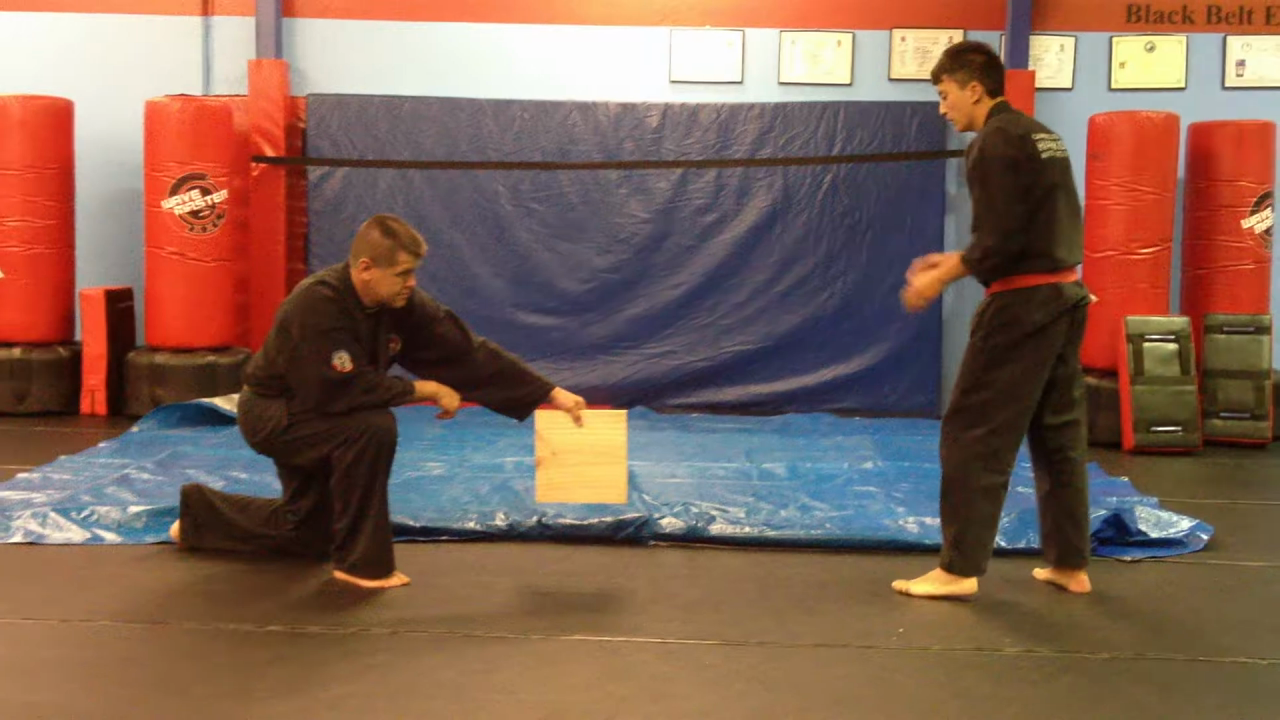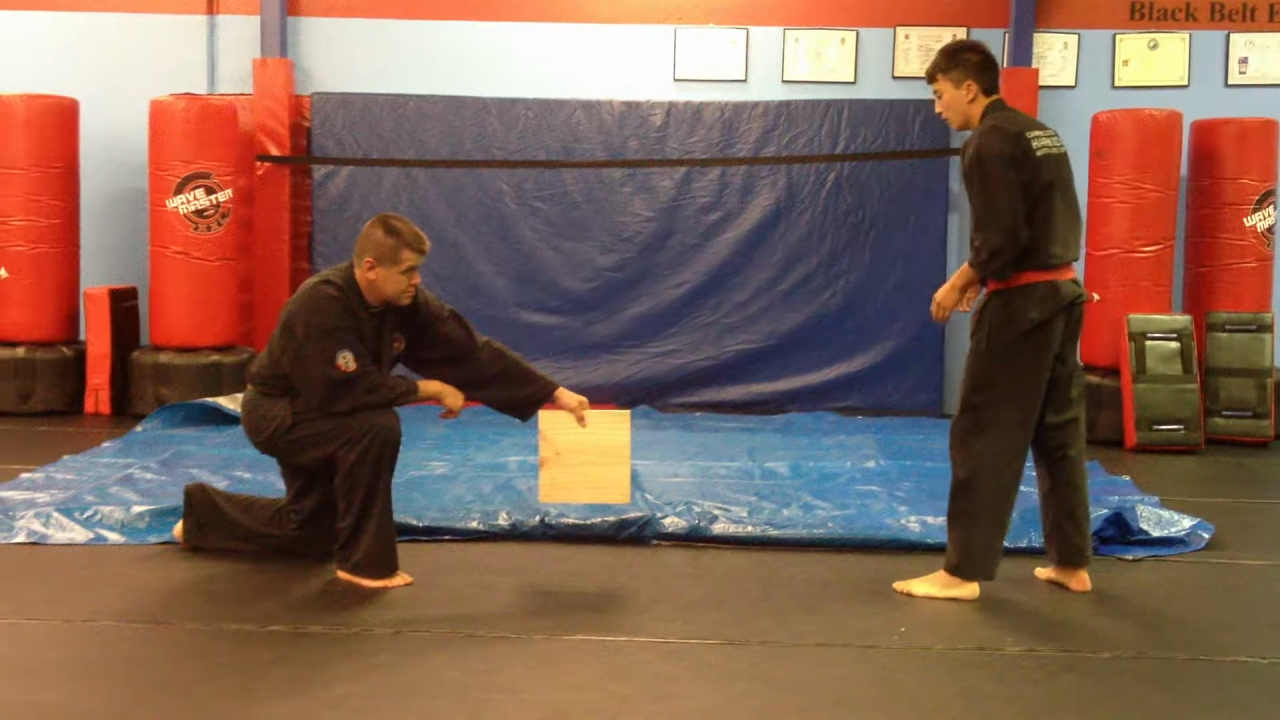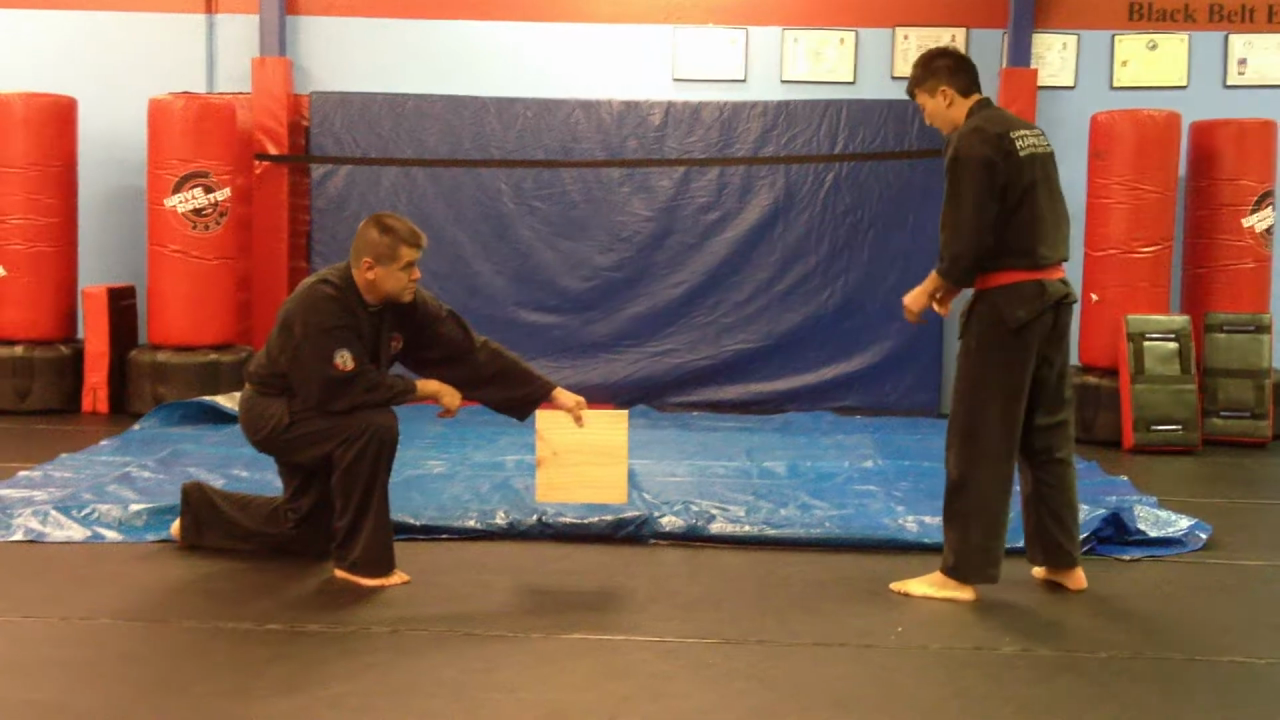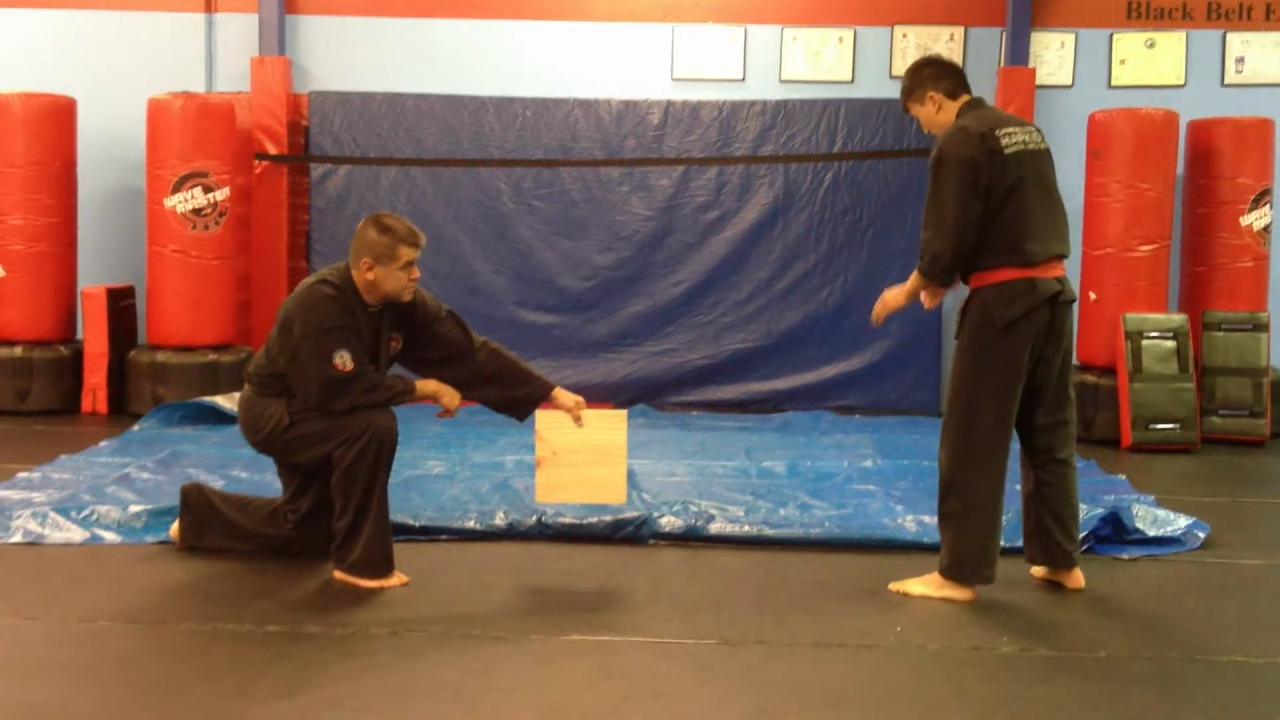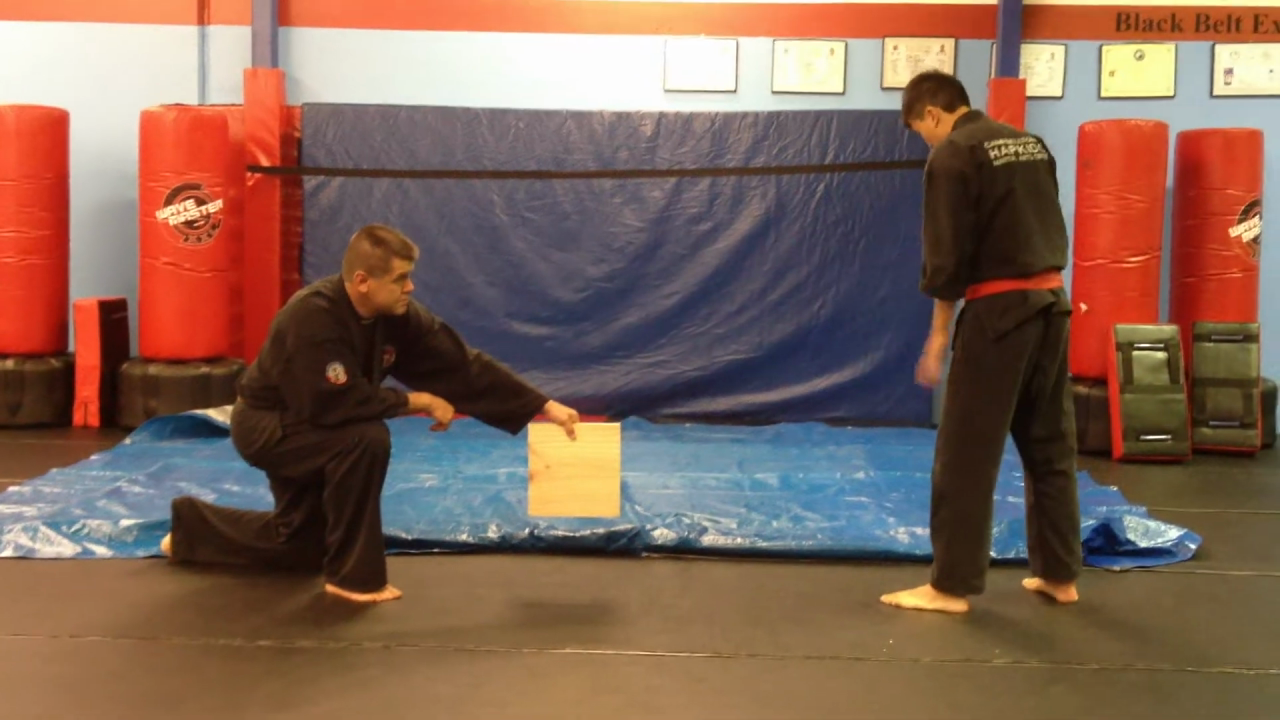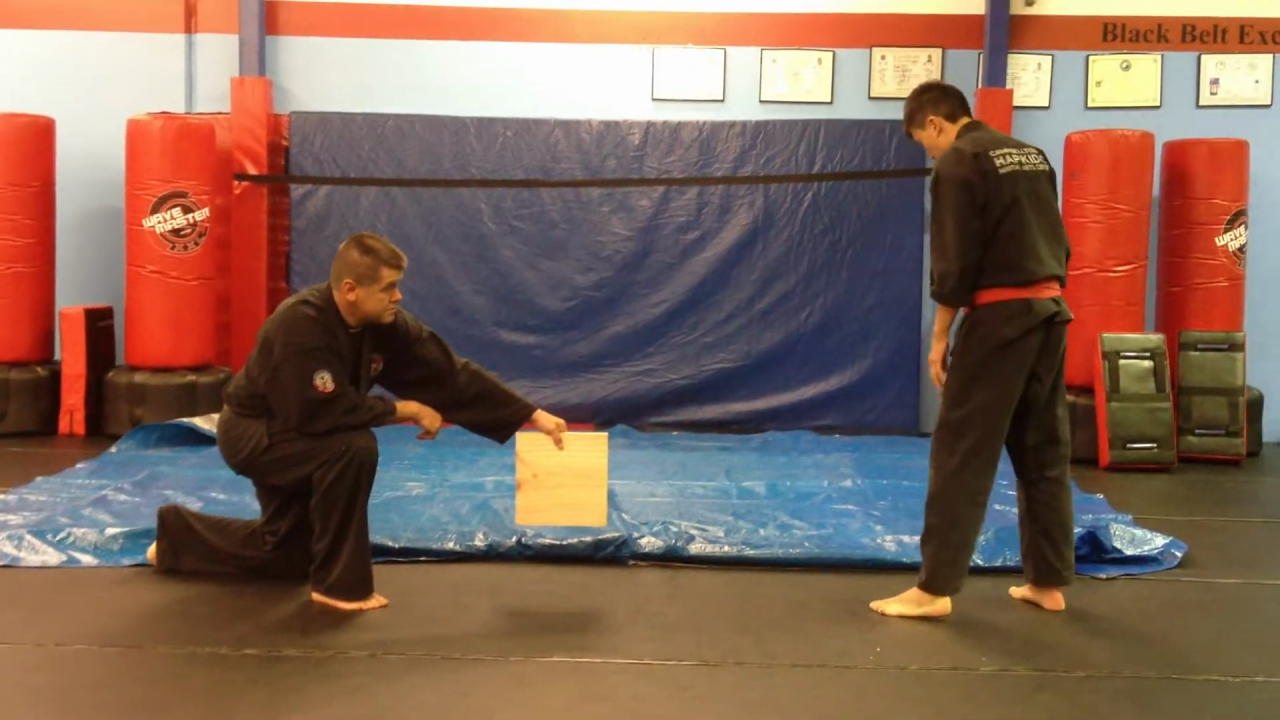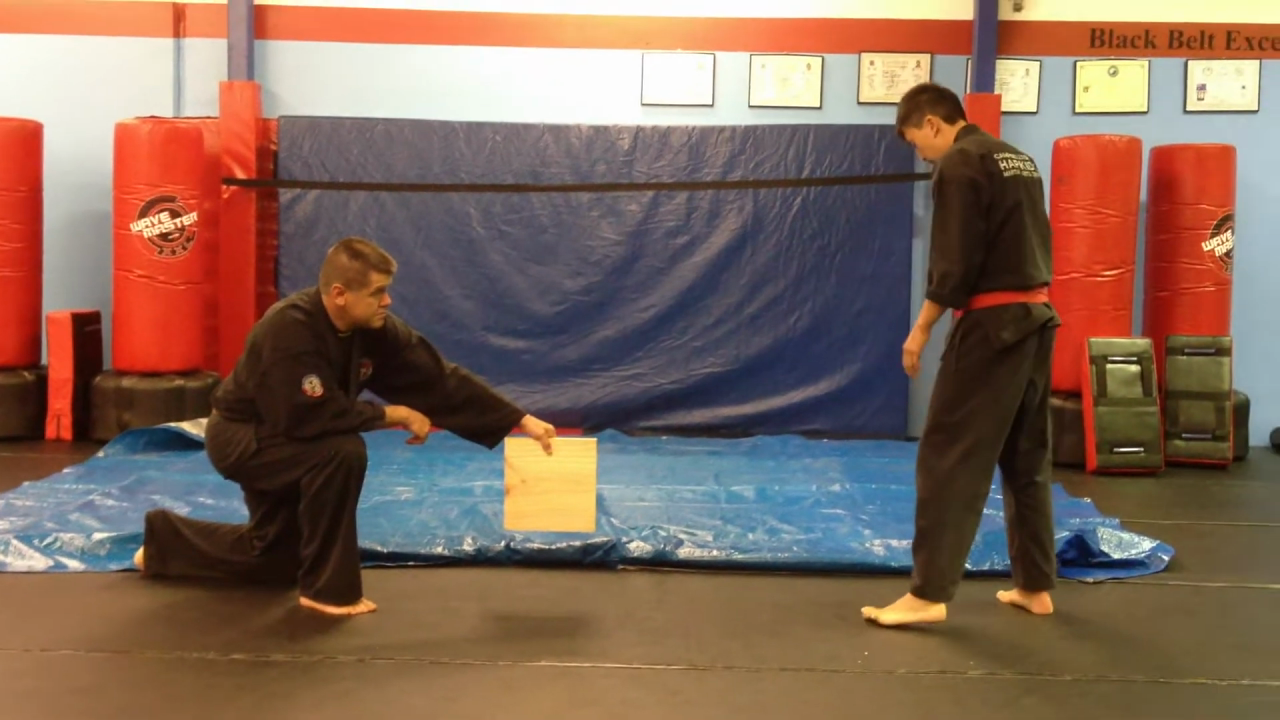
dt=0.2s
person 1, frame 1
left shoulder: (995, 144)
right shoulder: (1041, 136)
left elbow: (998, 242)
left wrist: (942, 278)
right wrist: (954, 259)
left hip: (1024, 303)
right hip: (1064, 295)
left knee: (974, 431)
right knee: (1060, 435)
left ankle: (960, 567)
right ankle: (1070, 564)
person 1, frame 2
left shoulder: (989, 142)
right shoulder: (1039, 133)
left elbow: (1001, 241)
left wrist: (958, 283)
right wrist: (976, 278)
left hip: (1022, 301)
right hip: (1062, 293)
left knee: (983, 435)
right knee: (1059, 433)
left ankle: (964, 571)
right ankle: (1071, 562)
person 1, frame 3
left shoulder: (972, 144)
right shoulder: (1028, 133)
left elbow: (966, 241)
left wrist: (929, 289)
right wrist: (953, 283)
left hip: (1008, 302)
right hip: (1051, 292)
left knee: (978, 440)
right knee: (1047, 434)
left ankle: (962, 573)
right ankle: (1063, 561)
person 1, frame 4
left shoulder: (958, 143)
right shoulder: (1026, 131)
left elbow: (947, 238)
left wrist: (908, 290)
right wrist: (944, 277)
left hip: (1004, 298)
right hip: (1052, 290)
left knee: (972, 438)
right knee: (1050, 432)
left ankle: (960, 573)
right ankle: (1061, 560)
person 1, frame 5
left shoulder: (952, 156)
right shoulder: (1031, 144)
left elbow: (947, 254)
right elbow: (1050, 231)
left wrist: (939, 333)
left hip: (999, 309)
right hip: (1050, 302)
left knee: (965, 450)
right knee: (1050, 444)
left ankle: (952, 584)
right ankle: (1059, 573)
person 1, frame 6
left shoulder: (957, 164)
right shoulder: (1032, 155)
left elbow: (953, 264)
right elbow: (1057, 244)
left wrist: (940, 337)
left hip: (1000, 316)
right hip: (1048, 312)
left knee: (960, 453)
right knee: (1043, 453)
left ankle: (935, 586)
right ankle: (1048, 581)
person 1, frame 7
left shoulder: (958, 165)
right shoulder: (1020, 160)
left elbow: (953, 263)
left wrist: (921, 330)
left hip: (993, 322)
right hip: (1037, 317)
left knee: (950, 455)
right knee: (1028, 457)
left ankle: (930, 592)
right ankle: (1035, 586)
person 2, frame 1
left shoulder: (400, 303)
right shoulder: (317, 305)
left elbow: (467, 352)
right elbow: (346, 390)
left wrist: (549, 392)
right wrist: (426, 389)
left hip: (314, 410)
right hip: (273, 412)
left knee: (310, 533)
right knee: (372, 428)
left ankle: (198, 512)
right ankle: (359, 560)
person 2, frame 2
left shoulder: (404, 302)
right shoulder: (321, 304)
left elbow: (471, 352)
right elbow: (350, 389)
left wrist: (553, 392)
right wrist: (429, 389)
left hip: (317, 410)
right hip: (277, 412)
left knee: (313, 532)
right knee: (377, 427)
left ankle: (203, 512)
right ankle: (363, 560)
person 2, frame 3
left shoulder: (403, 301)
right shoulder: (320, 304)
left elbow: (469, 351)
right elbow: (347, 389)
left wrist: (551, 392)
right wrist: (428, 389)
left hip: (315, 410)
right hip: (274, 410)
left knee: (310, 531)
right knee: (374, 427)
left ankle: (199, 512)
right ankle: (360, 560)
person 2, frame 4
left shoulder: (403, 301)
right shoulder: (319, 304)
left elbow: (468, 352)
right elbow: (347, 389)
left wrist: (550, 392)
right wrist: (427, 388)
left hip: (315, 410)
right hip: (274, 411)
left knee: (308, 531)
right knee: (373, 426)
left ankle: (199, 511)
right ankle: (359, 560)
person 2, frame 5
left shoulder: (396, 314)
right shoulder: (313, 317)
left elbow: (461, 364)
right elbow: (339, 402)
left wrist: (543, 405)
right wrist: (419, 401)
left hip: (306, 424)
right hip: (266, 424)
left knee: (302, 547)
right knee: (366, 440)
left ankle: (191, 526)
right ankle: (352, 574)
person 2, frame 6
left shoulder: (384, 323)
right shoulder: (300, 325)
left elbow: (450, 374)
right elbow: (327, 411)
left wrist: (531, 414)
right wrist: (407, 409)
left hip: (294, 431)
right hip: (253, 433)
left knee: (289, 554)
right knee: (354, 448)
left ankle: (177, 535)
right ankle: (339, 583)
person 2, frame 7
left shoulder: (374, 328)
right shoulder: (289, 329)
left elbow: (439, 378)
right elbow: (315, 416)
left wrist: (520, 420)
right wrist: (396, 414)
left hip: (284, 436)
right hip: (241, 437)
left knee: (277, 558)
right knee: (342, 453)
left ankle: (163, 540)
right ankle: (327, 588)
